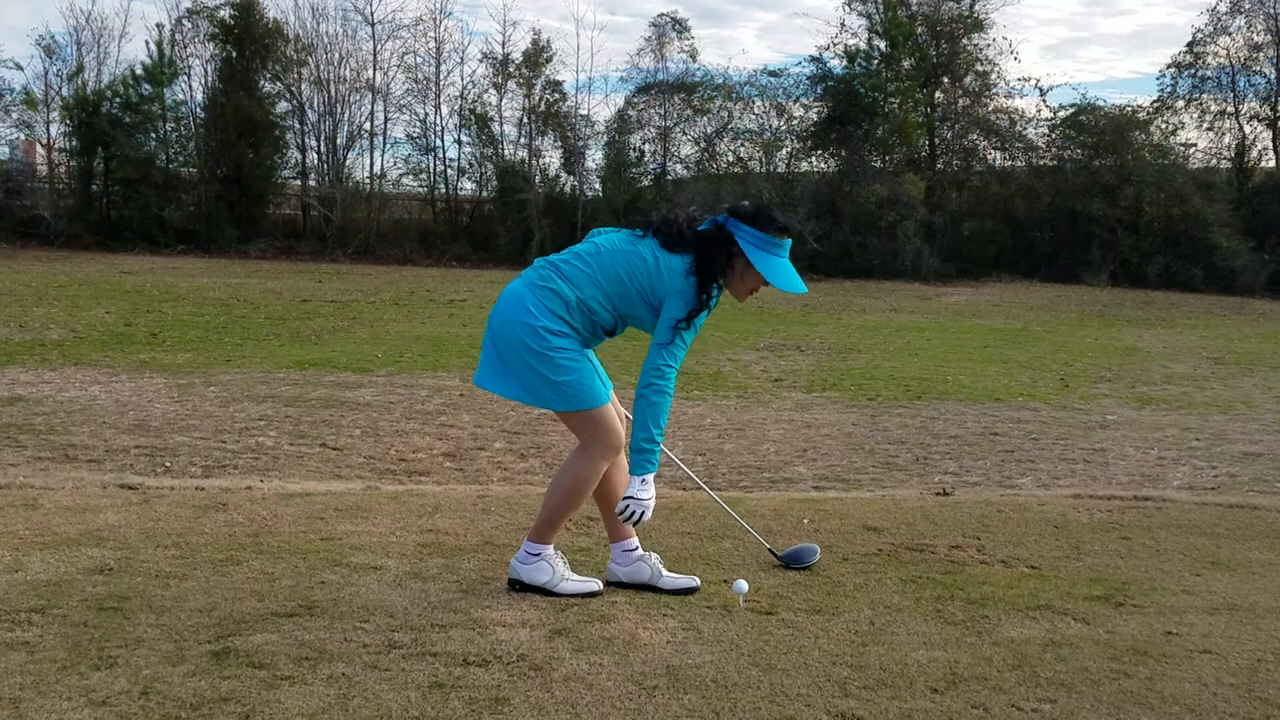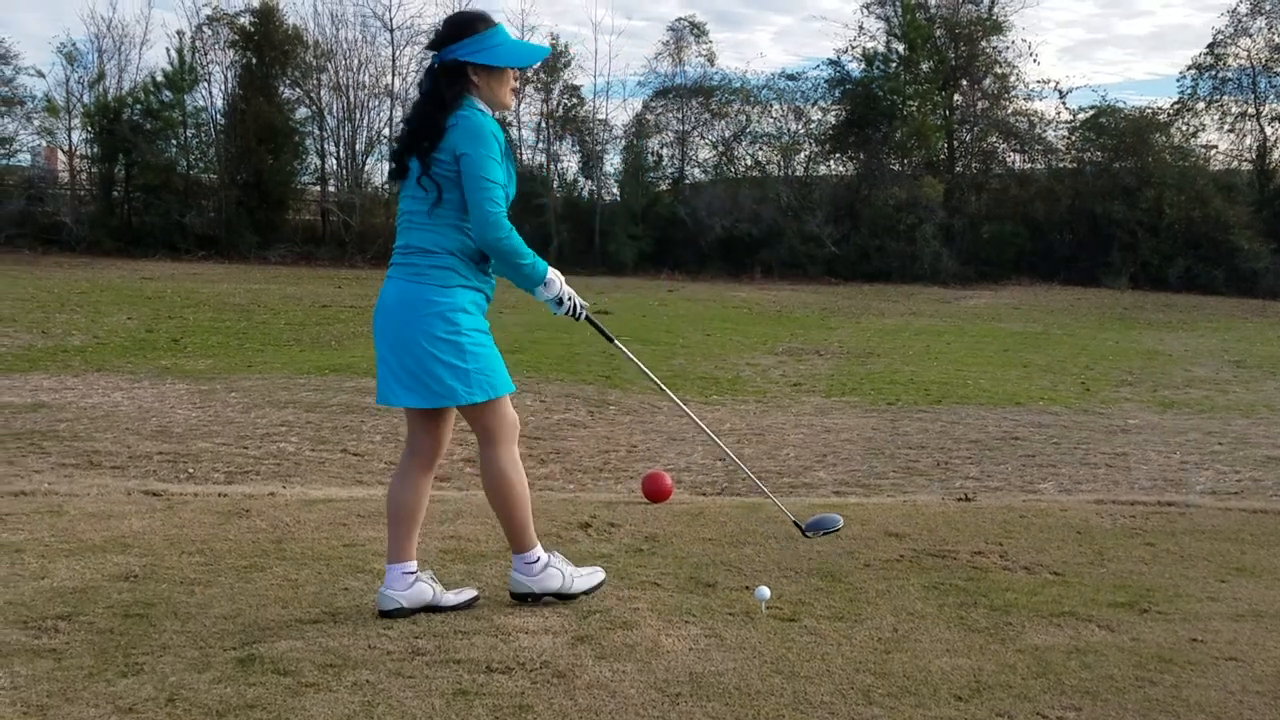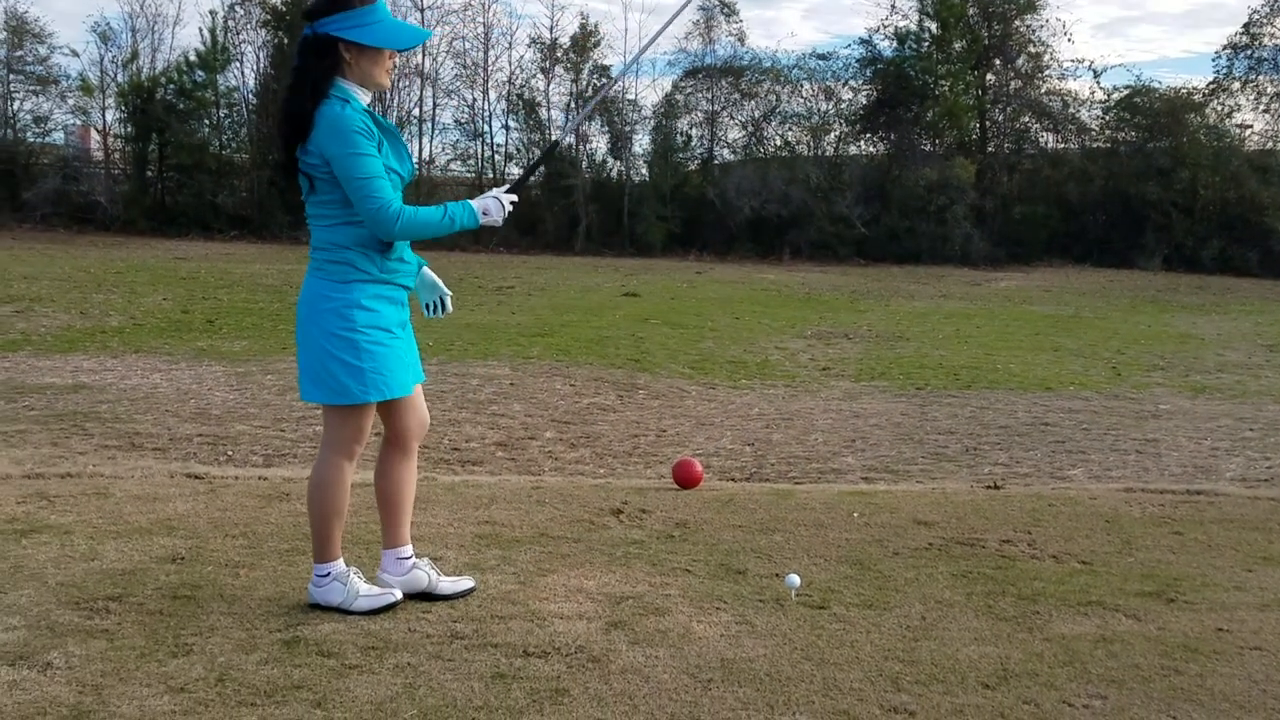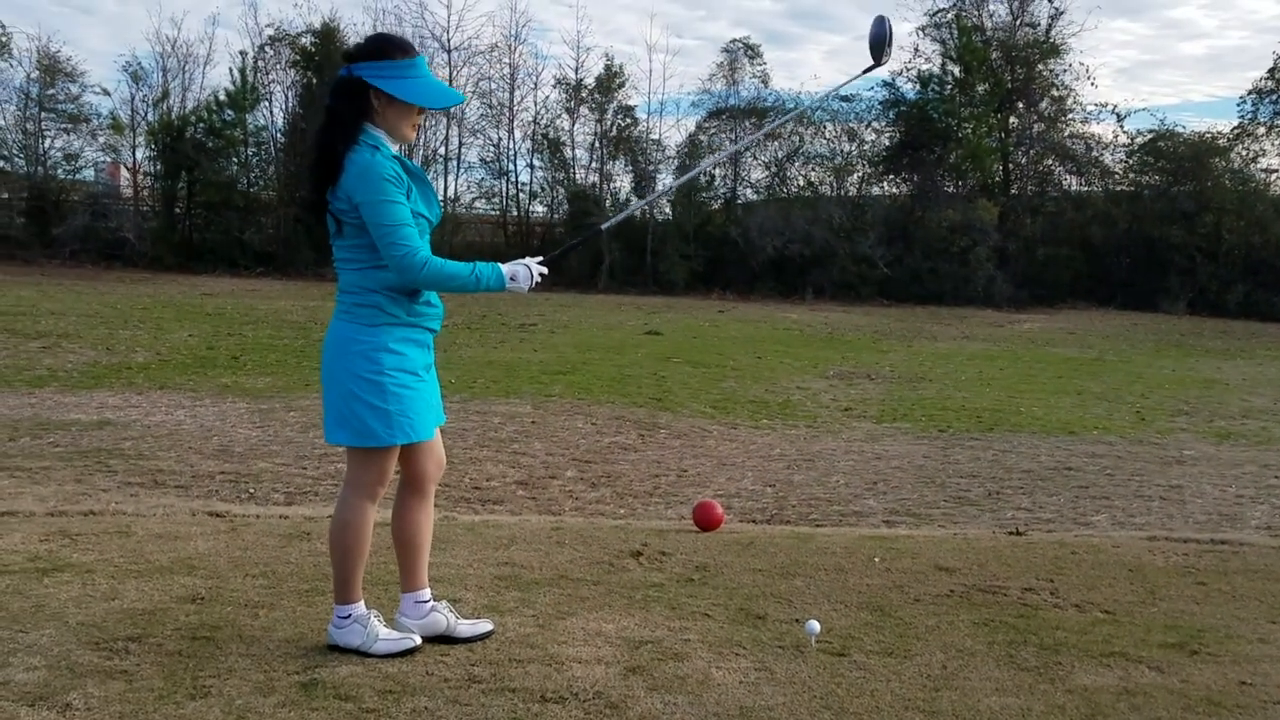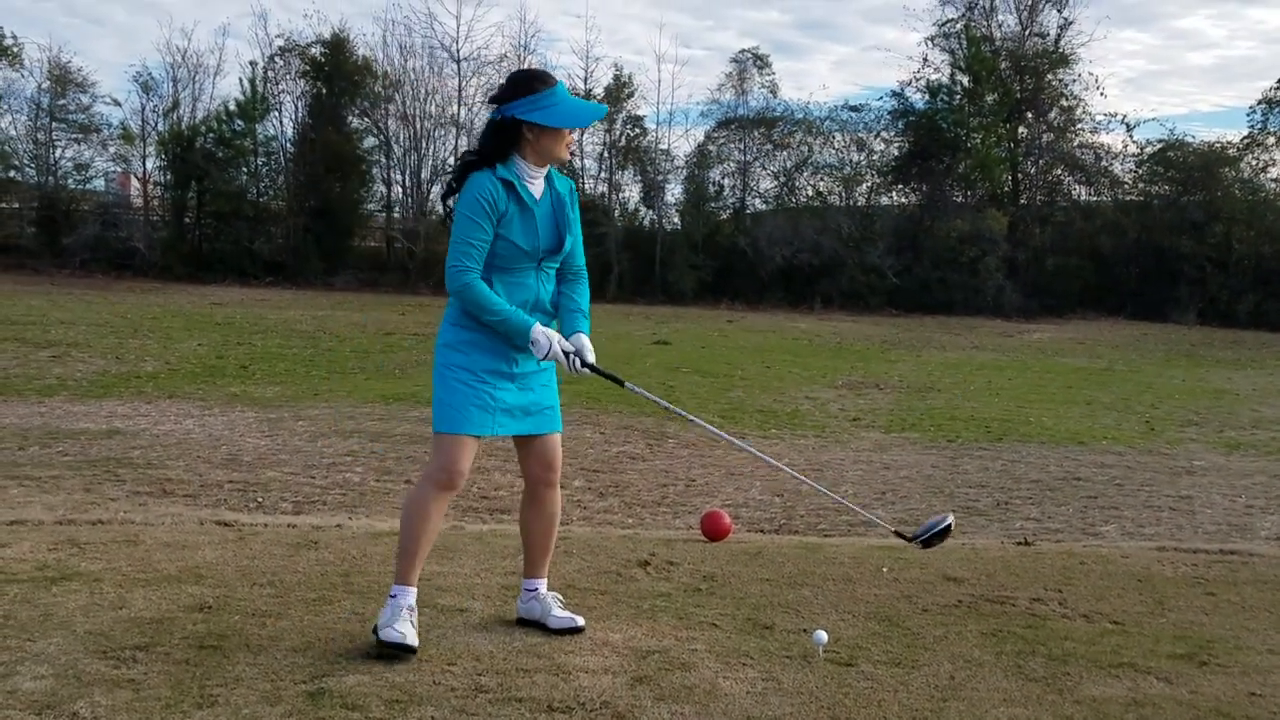
dt=1s
person 1, frame 1
left shoulder: (680, 250)
right shoulder: (693, 282)
left elbow: (600, 239)
right elbow: (658, 377)
right wrist: (643, 475)
left hip: (530, 304)
right hip: (537, 320)
left knee: (610, 430)
right knee: (604, 441)
left ankle: (626, 558)
right ankle: (533, 559)
person 1, frame 2
left shoulder: (436, 130)
right shoulder: (474, 127)
right elbow: (490, 228)
left wrist: (537, 278)
right wrist: (544, 277)
left hip: (408, 299)
right hip: (442, 304)
left knee: (425, 445)
right knee: (499, 431)
left ankle: (402, 580)
right ankle: (531, 565)
person 1, frame 3
left shoulder: (351, 115)
right shoulder: (340, 119)
right elbow: (385, 218)
left wrist: (418, 272)
right wrist: (474, 212)
left hip: (377, 298)
right hip: (351, 301)
left knee: (408, 428)
right knee: (346, 442)
left ankle: (398, 564)
right ankle: (328, 577)
person 1, frame 4
left shoulder: (379, 161)
right shoulder: (370, 166)
right elbow: (410, 264)
right wrist: (500, 276)
left hip: (403, 343)
right hip: (378, 345)
left knee: (425, 473)
right knee: (368, 483)
left ankle: (418, 608)
right ankle: (348, 619)
person 1, frame 5
left shoulder: (562, 192)
right shoulder: (485, 188)
left elbow: (572, 273)
right elbow: (462, 280)
left wrist: (576, 330)
right wrist: (530, 328)
left hip: (530, 358)
right hip: (475, 351)
left knee: (545, 473)
right knee: (446, 474)
left ankle: (535, 594)
right ankle: (400, 602)
